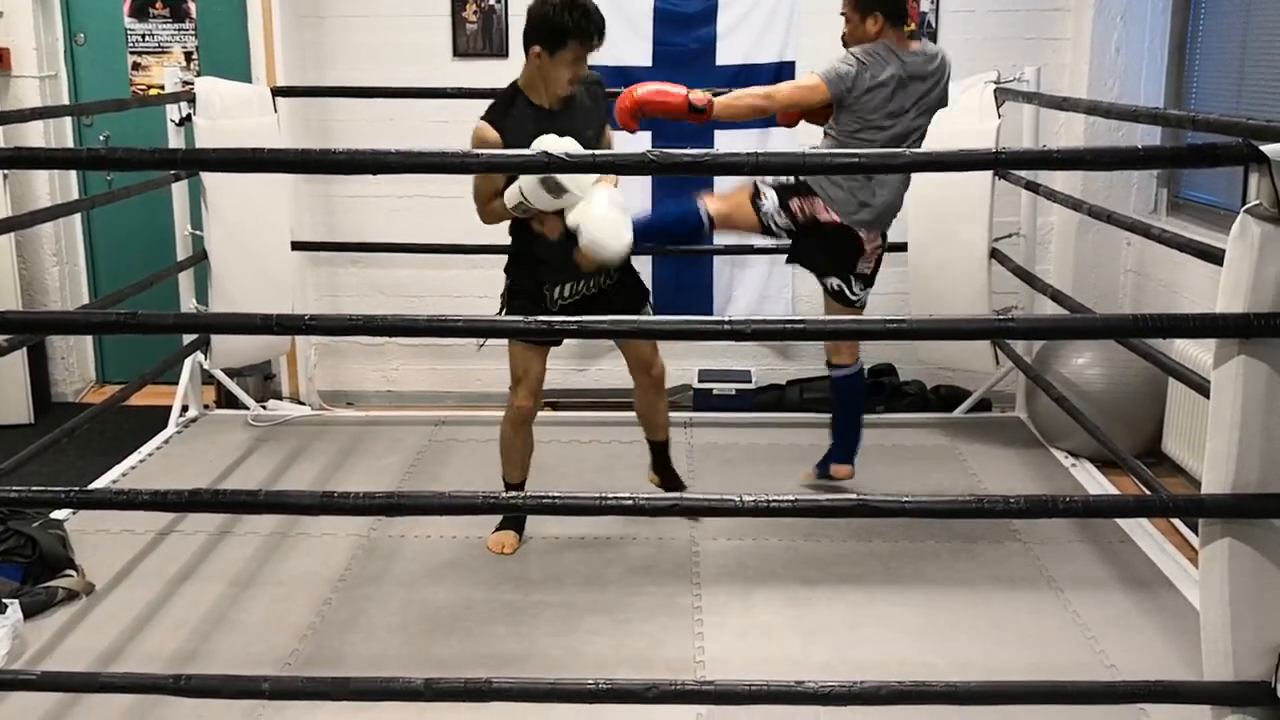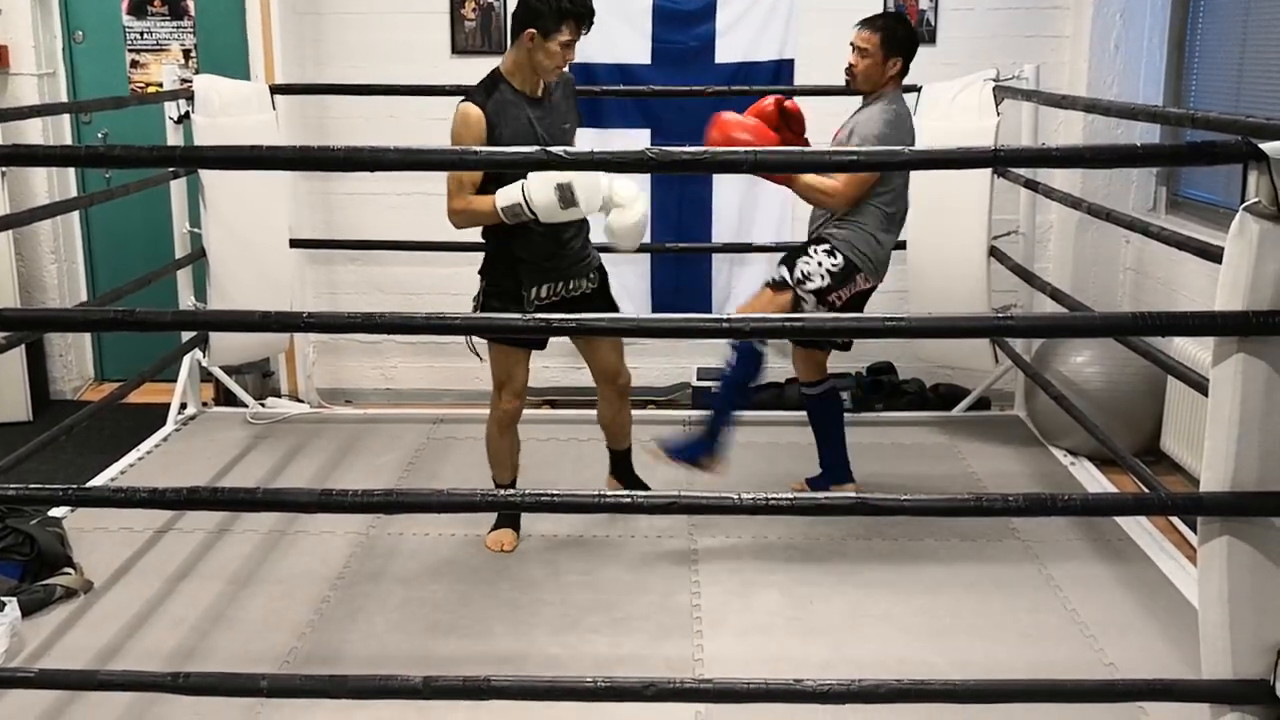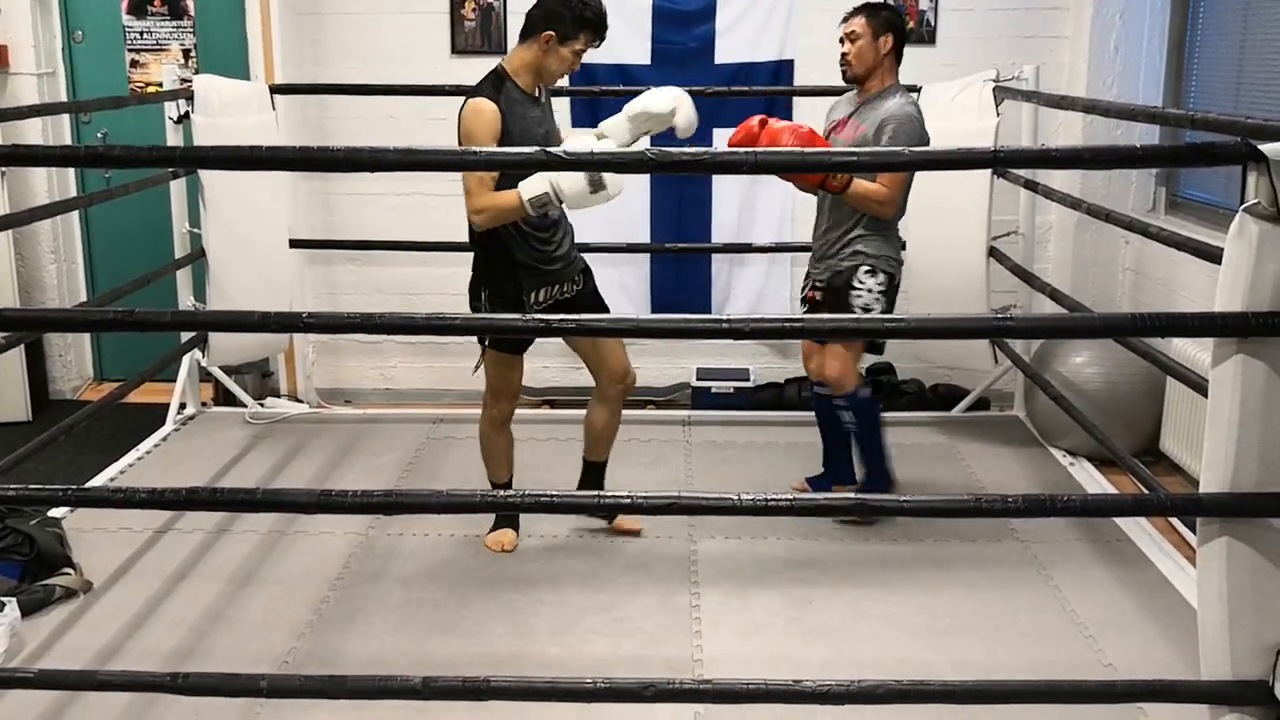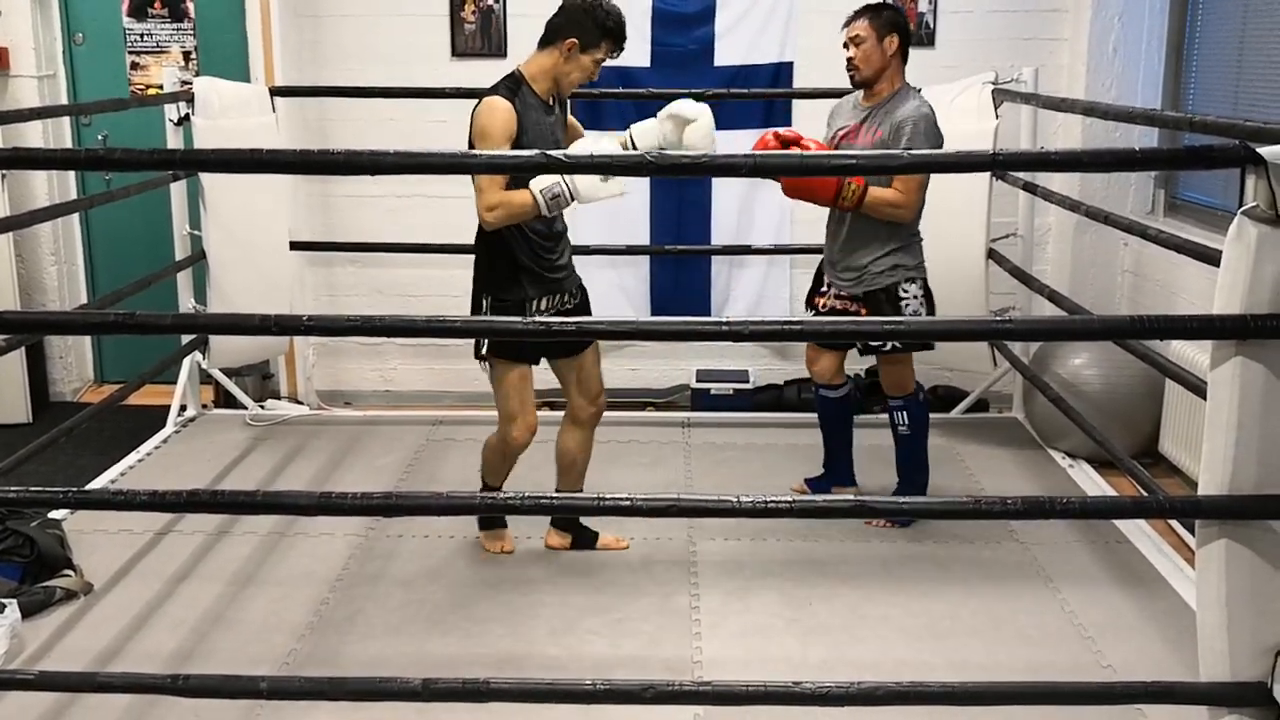
dt=0.2s
person 1, frame 1
left shoulder: (596, 93)
right shoulder: (496, 127)
right elbow: (487, 209)
left wrist: (595, 206)
right wrist: (528, 198)
left hip: (603, 262)
right hip: (537, 273)
left knee: (650, 369)
right knee: (524, 402)
left ankle: (663, 470)
right ankle: (515, 512)
person 1, frame 2
left shoulder: (561, 89)
right shoulder: (477, 111)
right elbow: (460, 209)
left wrist: (606, 187)
right wrist: (527, 198)
left hip: (577, 261)
right hip: (514, 277)
left knee: (616, 378)
right knee: (509, 403)
left ankle: (622, 473)
right ankle: (508, 510)
person 1, frame 3
left shoulder: (536, 93)
right shoulder: (484, 106)
right elbow: (480, 210)
left wrist: (628, 126)
right wrist: (555, 187)
left hip: (561, 264)
right hip: (508, 280)
left knee: (618, 378)
right knee: (501, 405)
left ankle: (591, 491)
right ankle: (505, 511)
person 1, frame 4
left shoulder: (553, 101)
right shoulder: (500, 110)
left elbow: (586, 157)
right elbow: (492, 212)
left wrist: (653, 133)
right wrist: (565, 187)
left hip: (559, 282)
right hip: (508, 291)
left knee: (588, 406)
right knee: (516, 431)
left ankle: (565, 527)
right ankle: (492, 508)
person 2, frame 1
left shoulder: (861, 69)
right shoulder: (933, 65)
left elbow: (772, 99)
left wrist: (690, 102)
left hip: (823, 203)
right hip: (866, 225)
left knee: (712, 209)
right knee: (843, 347)
right ankle: (841, 459)
person 2, frame 2
left shoulder: (883, 122)
right shoulder: (881, 112)
left elbow: (837, 195)
right elbow: (830, 180)
right wrist: (792, 135)
left hip: (844, 255)
right hip: (843, 258)
left knee: (751, 320)
right knee: (810, 369)
left ankle: (708, 440)
right ankle: (837, 477)
person 2, frame 3
left shoulder: (900, 115)
right shoulder: (844, 105)
left elbow: (886, 202)
left wrist: (828, 174)
right wrist: (782, 148)
left hip: (865, 264)
right hip: (828, 260)
left knee: (840, 376)
right knee: (819, 369)
left ankle: (880, 482)
right ankle: (839, 475)
person 2, frame 4
left shoulder: (914, 117)
right shoulder: (842, 108)
left elbow: (904, 207)
left wrist: (841, 187)
right wrist: (796, 160)
left hip: (889, 276)
right hip: (839, 267)
left knee: (897, 383)
right knee: (823, 366)
left ankle: (913, 491)
right ankle: (838, 476)
